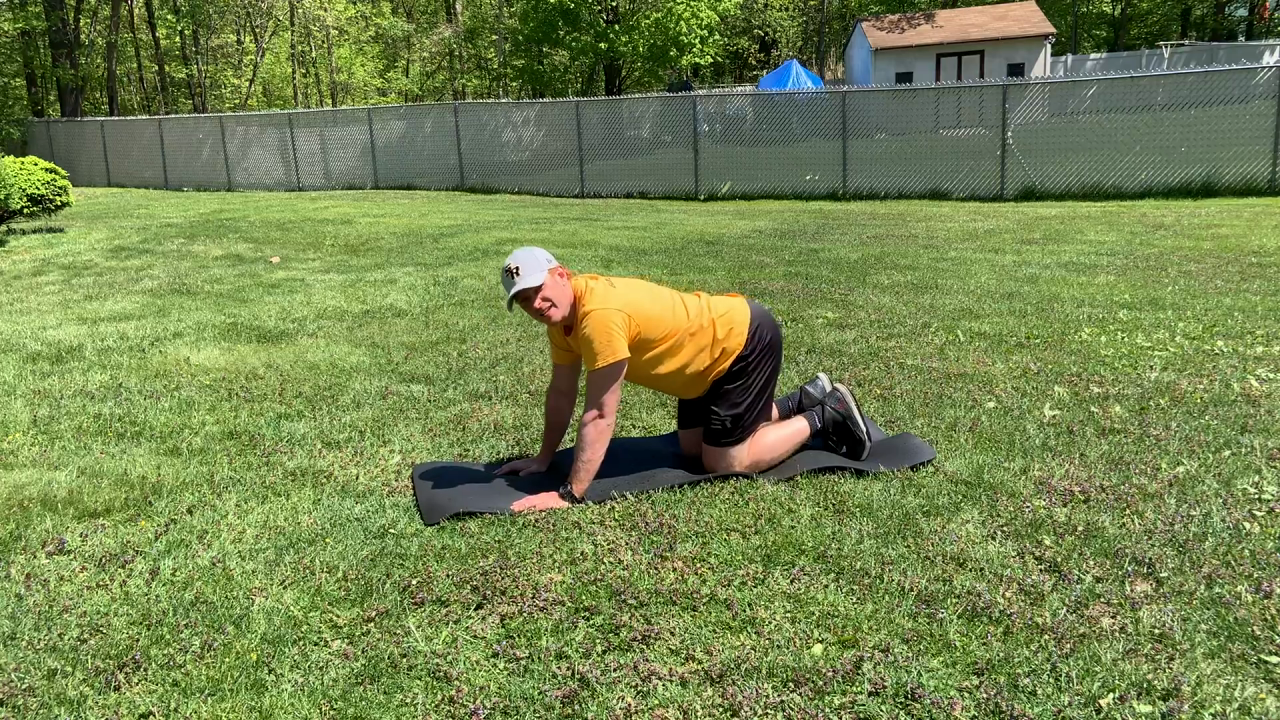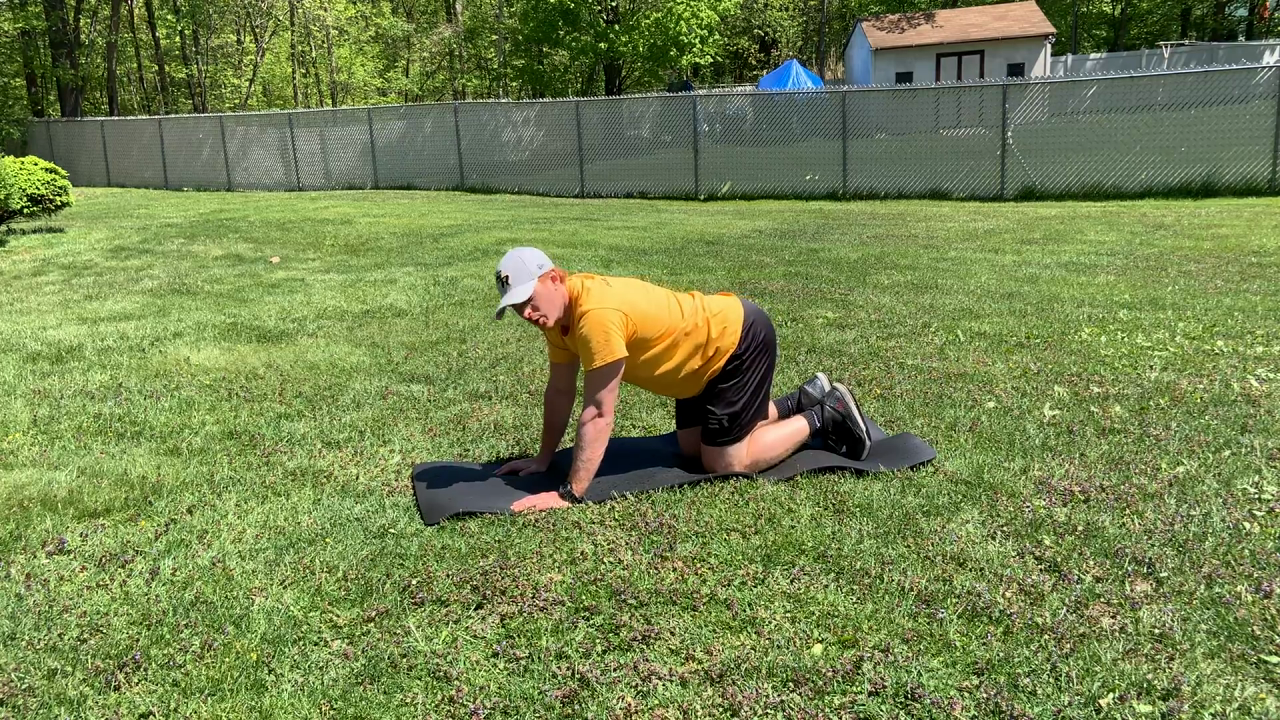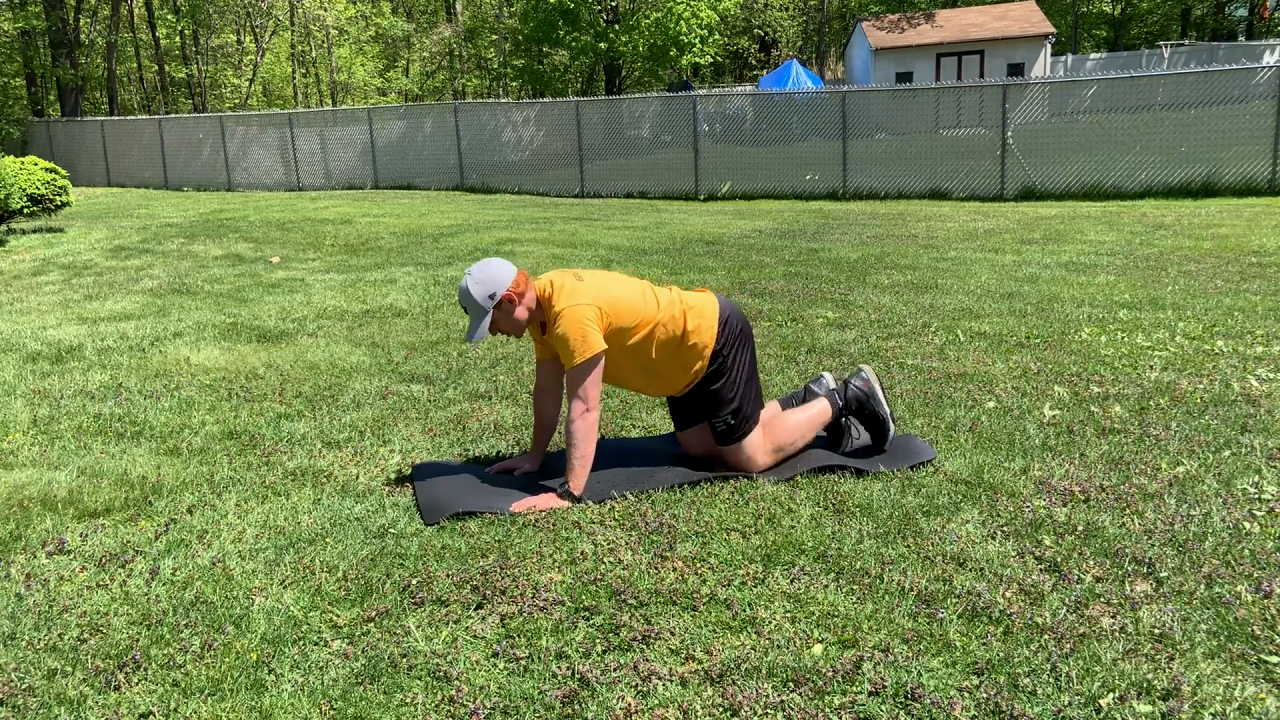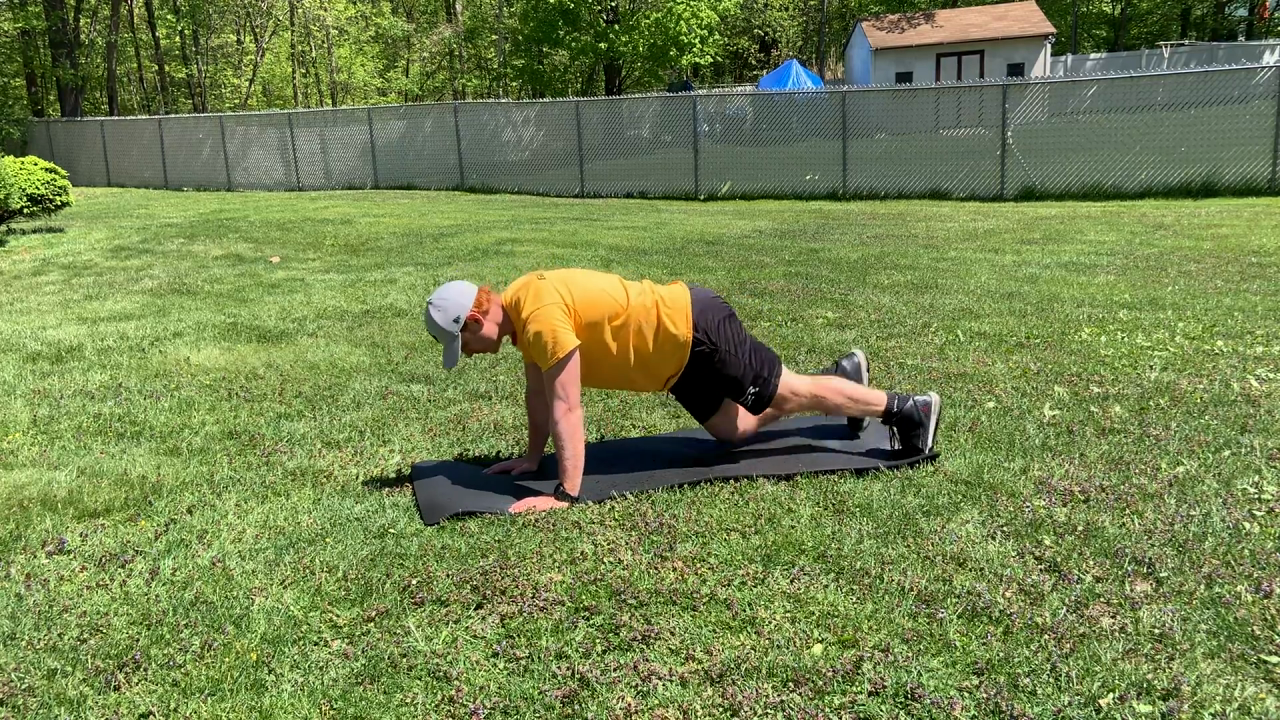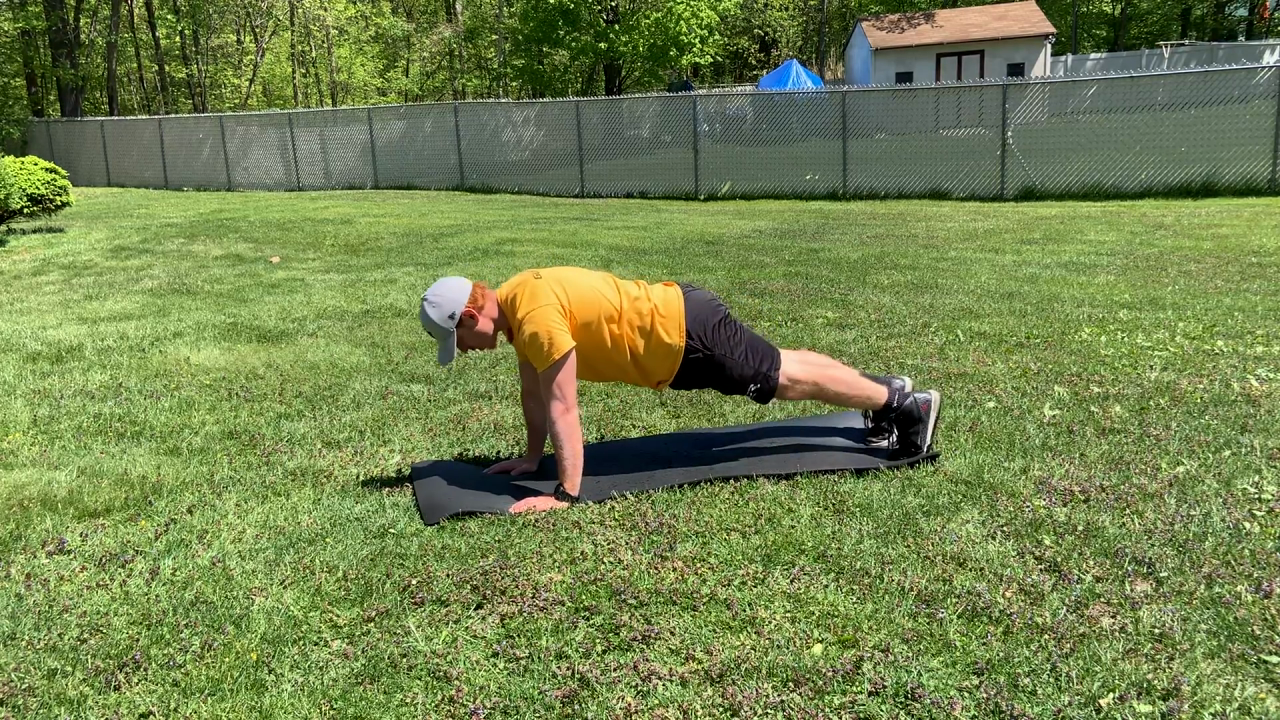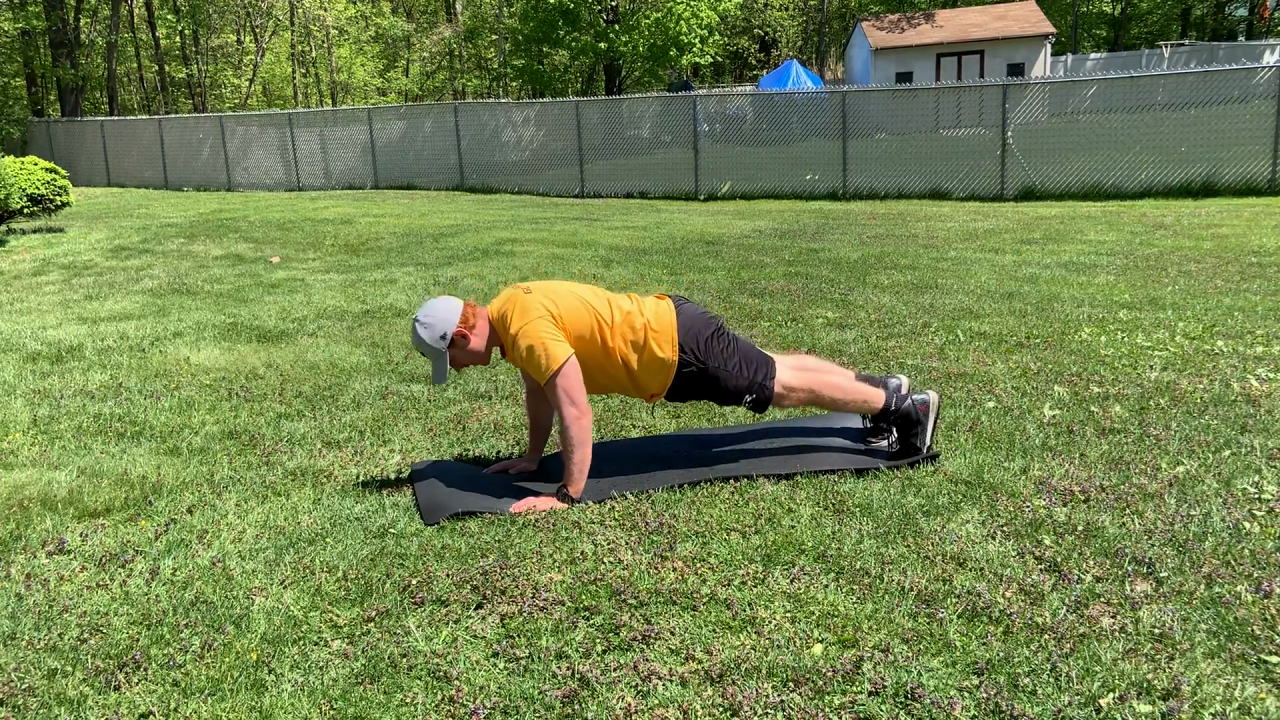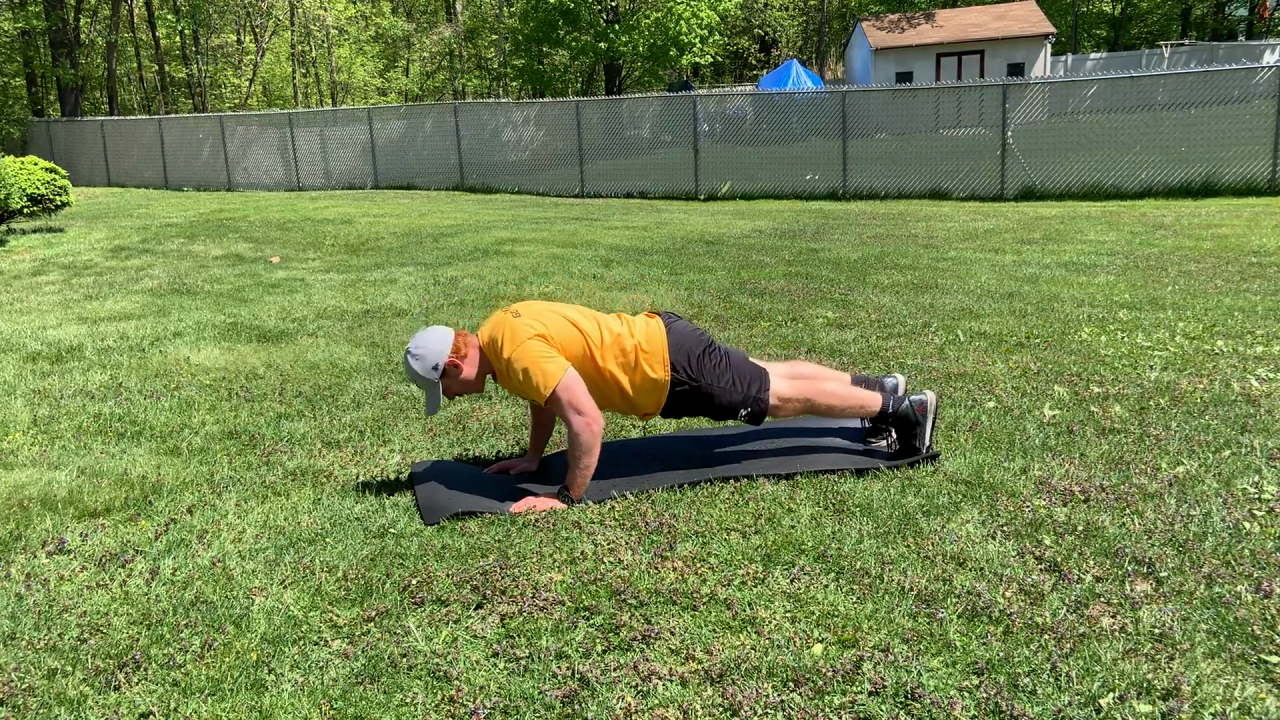
dt=0.7s
person 1, frame 1
left shoulder: (600, 316)
right shoulder: (560, 310)
left elbow: (599, 416)
right elbow: (561, 392)
left wrist: (569, 495)
right wrist: (543, 458)
left hip: (747, 339)
right hip: (717, 341)
left knee: (725, 462)
right knee: (693, 447)
left ankle: (825, 415)
right ankle: (804, 399)
person 1, frame 2
left shoulder: (596, 315)
right shoulder: (556, 310)
left elbow: (598, 415)
right elbow: (560, 391)
left wrist: (570, 494)
right wrist: (543, 459)
left hip: (742, 339)
right hip: (712, 340)
left knee: (725, 462)
right knee: (692, 447)
left ankle: (825, 415)
right ankle: (803, 399)
person 1, frame 3
left shoulder: (572, 313)
right shoulder: (542, 304)
left elbow: (584, 411)
right elbow: (547, 391)
left wrist: (569, 494)
right wrist: (535, 456)
left hip: (716, 337)
right hip: (690, 346)
left knee: (752, 457)
right knee: (698, 446)
left ankle: (848, 398)
right ankle: (809, 398)
person 1, frame 4
left shoulder: (539, 317)
right shoulder: (520, 306)
left elbow: (565, 409)
right elbow: (537, 392)
left wrist: (566, 493)
right wrist: (531, 457)
left hip: (694, 331)
right hip: (678, 339)
left knee: (788, 393)
right knee: (733, 428)
left ankle: (906, 408)
right ankle: (841, 375)
person 1, frame 5
left shoulder: (535, 316)
right shoulder: (515, 298)
left elbow: (561, 407)
right elbow: (533, 388)
left wrist: (566, 492)
right wrist: (531, 456)
left hip: (688, 334)
right hip: (675, 315)
left knee: (789, 380)
right knee: (781, 365)
left ankle: (908, 404)
right ankle: (887, 388)
person 1, frame 6
left shoulder: (526, 330)
right shoulder: (508, 312)
left elbow: (576, 412)
right elbow: (538, 388)
left wrist: (568, 495)
right wrist: (533, 456)
left hip: (678, 350)
right hip: (666, 325)
left knee: (784, 388)
right knee: (775, 370)
left ankle: (905, 406)
right ankle: (881, 386)
person 1, frame 7
left shoulder: (516, 355)
right shoulder: (499, 330)
left elbow: (587, 421)
right elbow: (547, 391)
left wrist: (567, 496)
right wrist: (532, 457)
left hip: (668, 367)
right hip: (657, 341)
left knee: (779, 398)
right knee: (767, 377)
left ankle: (903, 406)
right ankle: (877, 387)
